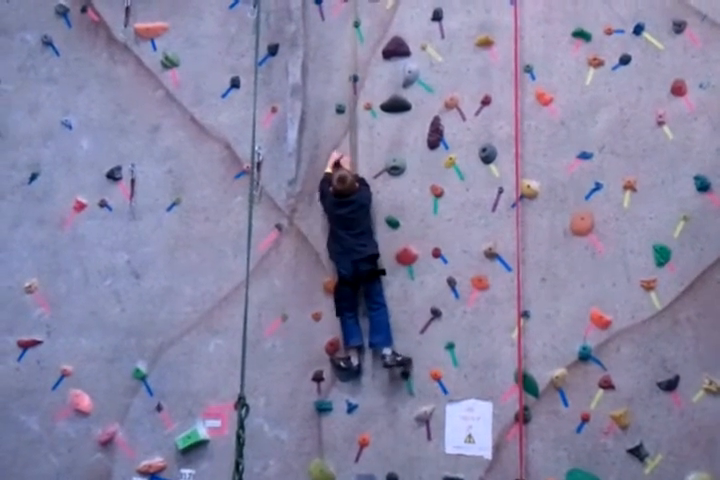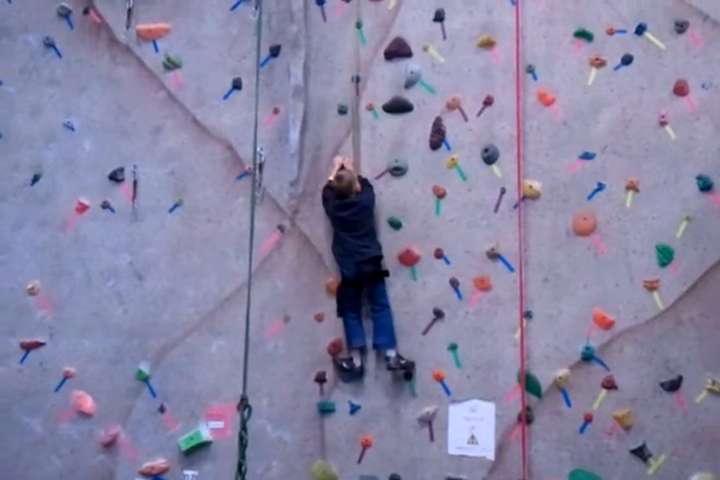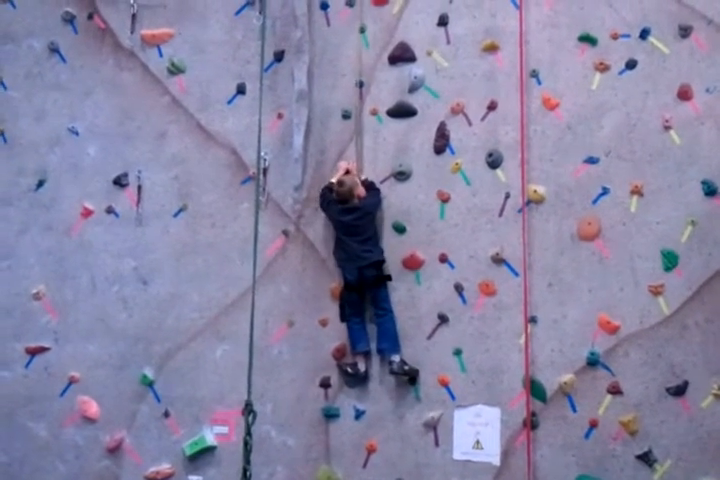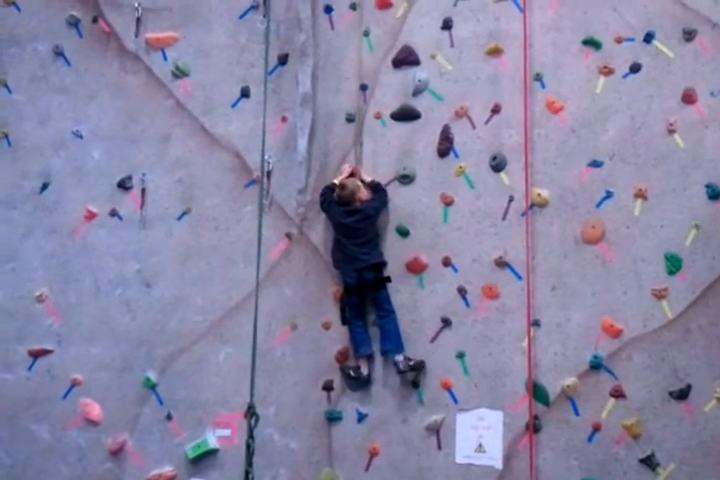
dt=0.4s
person 1, frame 1
left shoulder: (331, 203)
right shoulder: (363, 199)
left elbow: (324, 184)
right elbow: (363, 184)
left wrist: (331, 162)
right wrist: (349, 169)
left hip: (344, 265)
right hip: (367, 261)
left knee: (348, 311)
right knee: (377, 306)
left ankle: (353, 358)
right ankle: (387, 353)
person 1, frame 2
left shoulder: (333, 206)
right shoulder: (365, 201)
left elbow: (327, 191)
right elbow: (367, 186)
left wrist: (336, 170)
right wrist: (351, 170)
left hip: (348, 267)
right hip: (370, 262)
left knee: (351, 313)
right knee: (380, 308)
left ankle: (356, 359)
right ankle: (391, 355)
person 1, frame 3
left shoulder: (334, 210)
right shoulder: (368, 206)
left elbow: (325, 194)
right elbow: (374, 190)
left wrist: (339, 174)
right wrist: (357, 175)
left hip: (350, 271)
right hip: (372, 267)
left knee: (355, 317)
right knee: (384, 312)
left ankle: (360, 364)
right ankle: (395, 360)
person 1, frame 4
left shoulder: (335, 212)
right shoulder: (370, 210)
left elbow: (325, 194)
right elbow: (382, 193)
left wrist: (342, 176)
right wrist: (363, 176)
left hip: (349, 274)
right hip: (372, 270)
left knee: (356, 320)
right knee: (386, 313)
left ankle: (363, 367)
right ankle: (400, 360)
